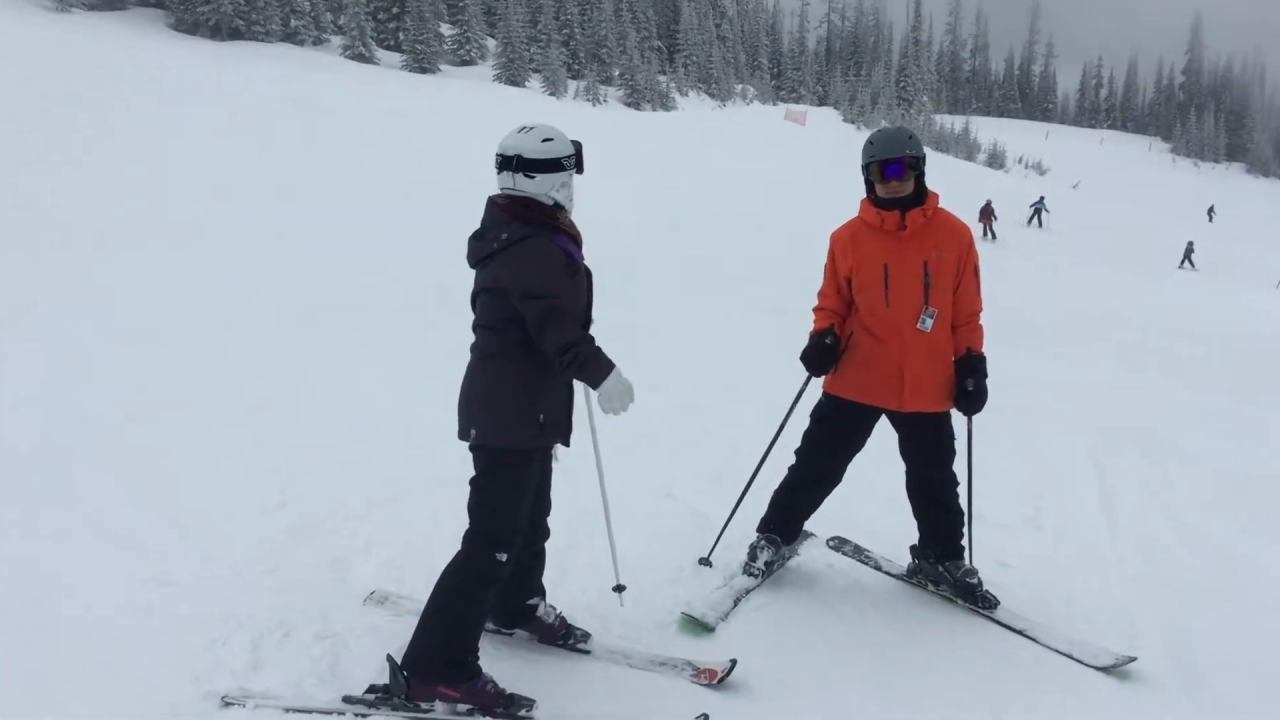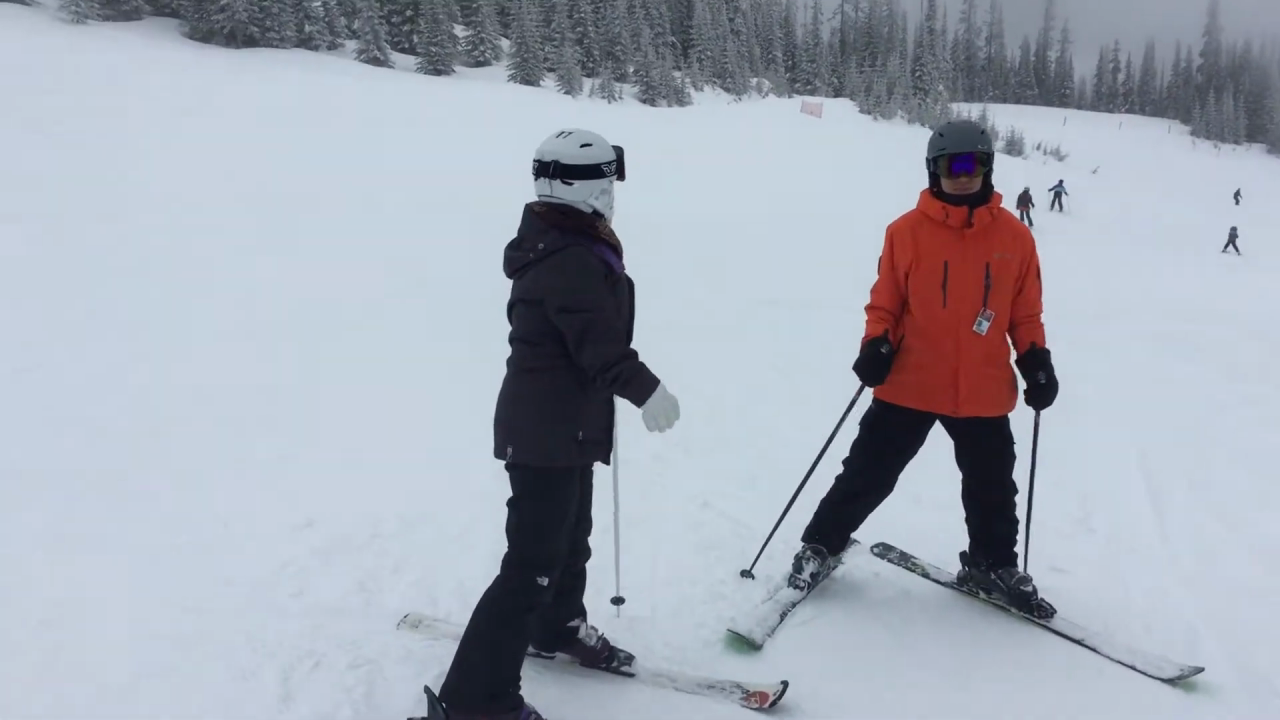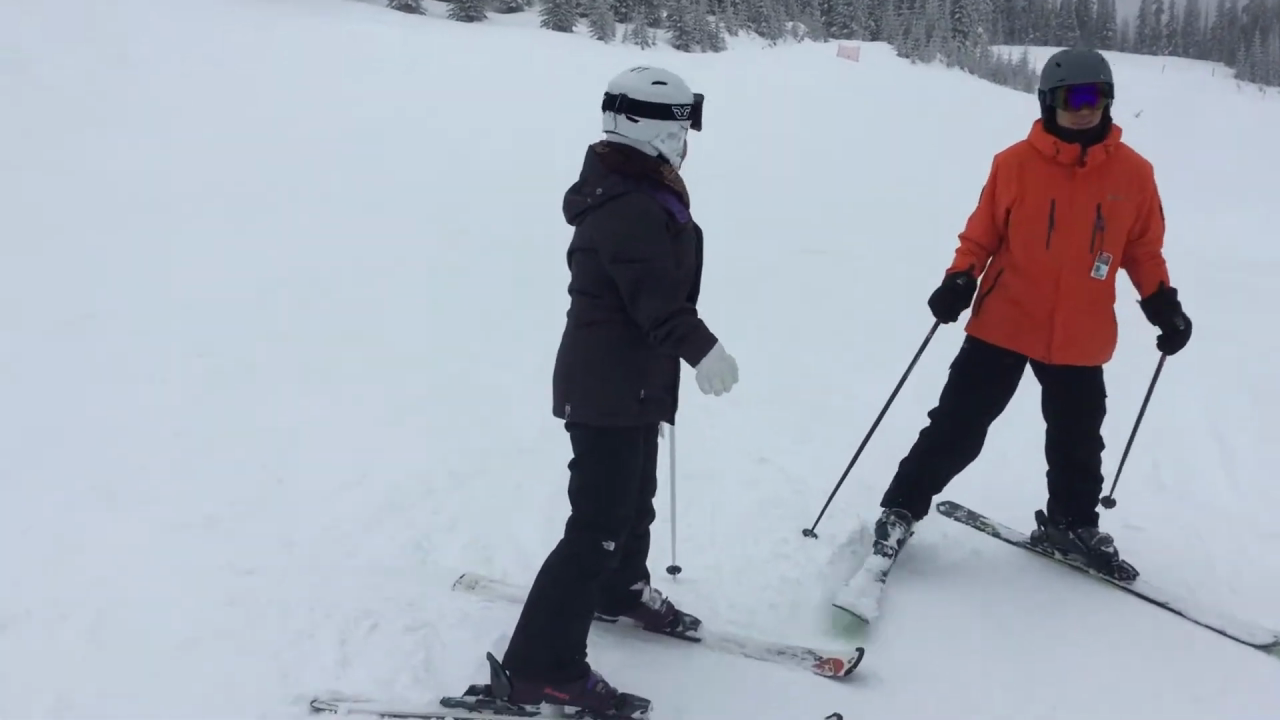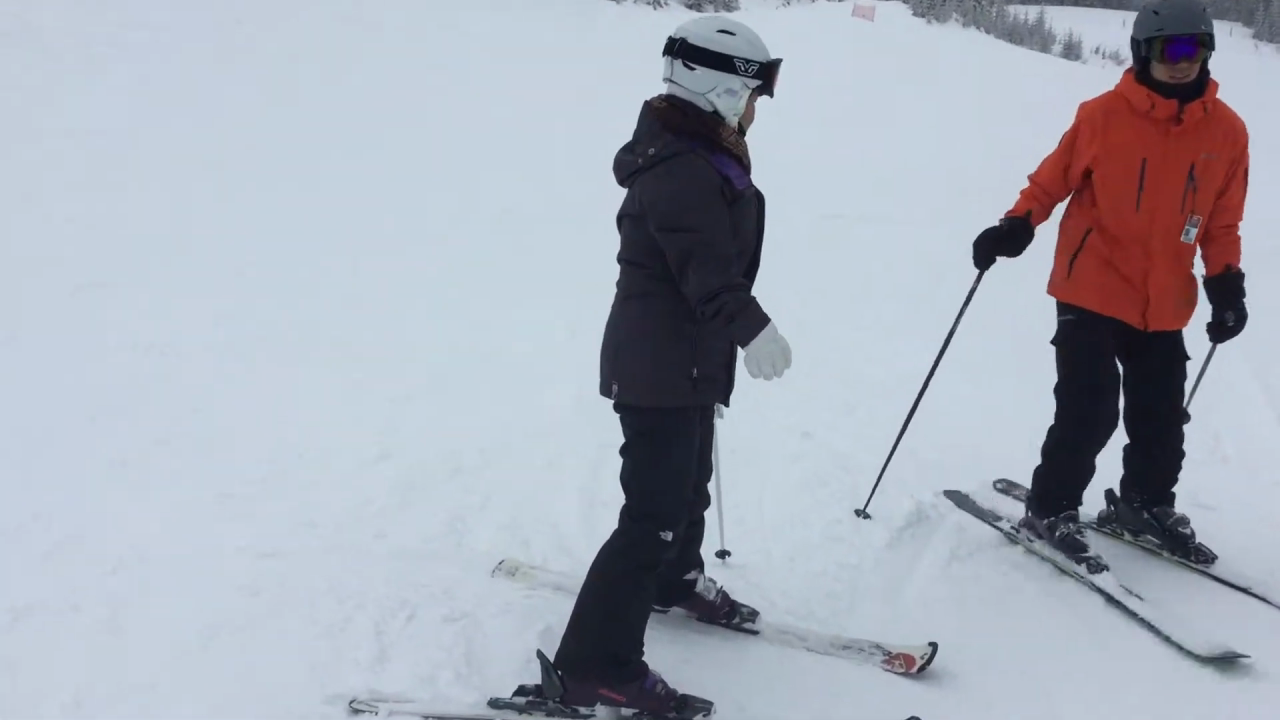
dt=0.3s
person 1, frame 1
left shoulder: (515, 236)
right shoulder: (537, 250)
right elbow: (559, 329)
left wrist: (579, 335)
right wrist: (602, 374)
left hip: (522, 406)
right hip: (511, 412)
left knee: (529, 518)
right knee: (493, 538)
left ankle: (518, 603)
right ankle: (437, 667)
person 1, frame 2
left shoulder: (555, 245)
right shoulder: (574, 261)
right elbow: (599, 343)
right wrist: (645, 390)
left hip: (564, 423)
right hip: (549, 429)
left knee: (569, 537)
right knee: (534, 560)
left ankle: (558, 626)
person 1, frame 3
left shoulder: (627, 192)
right shoulder: (631, 208)
right elbow: (656, 296)
right wrist: (702, 349)
left hip: (625, 380)
right hip: (610, 387)
left knee: (632, 499)
right knee: (599, 525)
left ankle: (621, 590)
right ankle: (541, 666)
person 1, frame 4
left shoulder: (688, 153)
right shoulder: (683, 171)
right elbow: (707, 269)
right wrist: (751, 329)
left hip: (680, 356)
right hip: (662, 363)
left knee: (686, 484)
right knee: (654, 511)
left ankle: (675, 579)
person 2, frame 1
left shoulder: (953, 234)
right shoulder: (848, 238)
left elbow: (966, 310)
right elbow: (833, 303)
left wrist: (971, 365)
right wrist: (823, 337)
left hip: (927, 386)
right hip: (856, 380)
left knee: (934, 480)
right knee: (817, 465)
left ankle: (941, 556)
right ankle: (774, 535)
person 2, frame 2
left shoulder: (1014, 236)
right shoulder: (907, 231)
left elbow: (1024, 309)
right elbow: (886, 302)
left wrist: (1036, 359)
right wrist: (875, 345)
left hip: (983, 389)
right hip: (909, 383)
left knee: (992, 487)
right knee: (867, 474)
left ankle: (993, 564)
right ankle: (820, 546)
person 2, frame 3
left shoulder: (1133, 173)
right shoulder: (1015, 163)
left elbow: (1143, 247)
right elbow: (983, 233)
left wrist: (1161, 301)
right wrist: (959, 280)
left hip: (1080, 336)
right hip: (1003, 323)
left knee: (1078, 442)
right knee: (958, 425)
left ankle: (1070, 523)
right ankle: (902, 507)
person 2, frame 4
left shoulder: (1228, 130)
right shoulder: (1104, 116)
left elbow: (1223, 219)
right elbow: (1055, 176)
left wrist: (1226, 284)
right wrist: (1017, 225)
left hip: (1164, 298)
right hip: (1093, 287)
left knee: (1161, 414)
right knee: (1088, 408)
left ankle: (1147, 502)
right ankle: (1051, 510)
